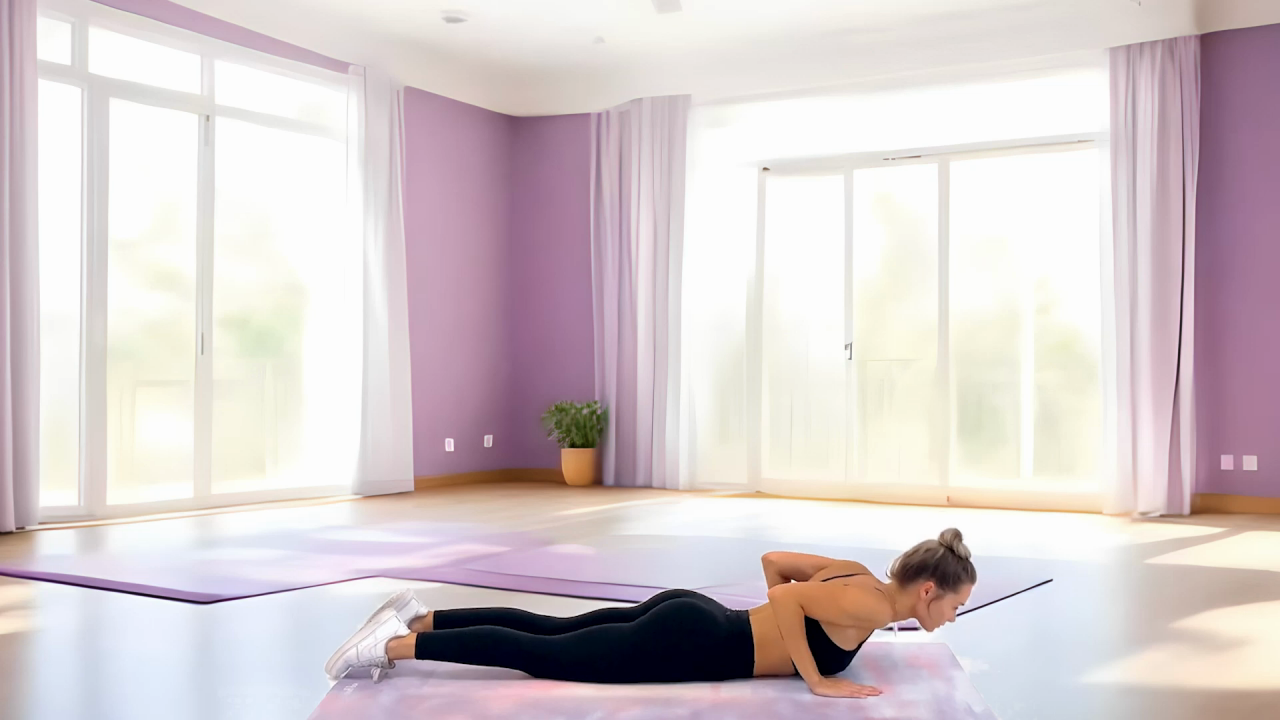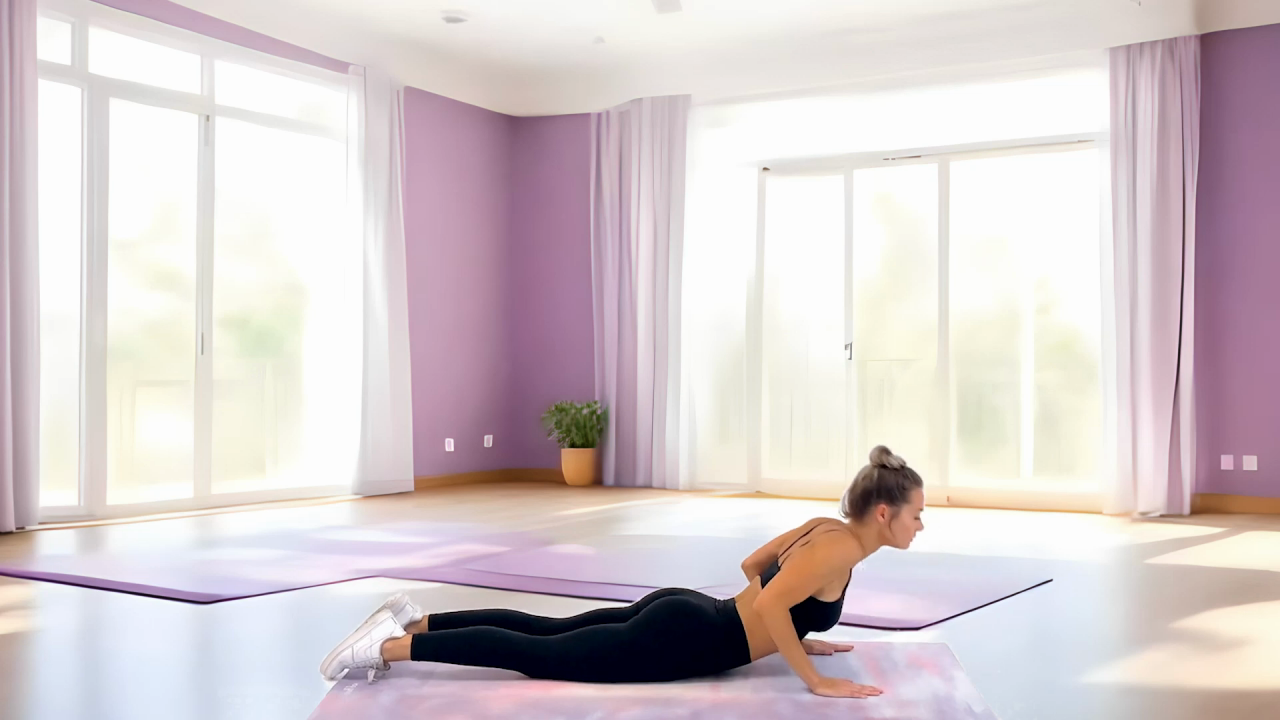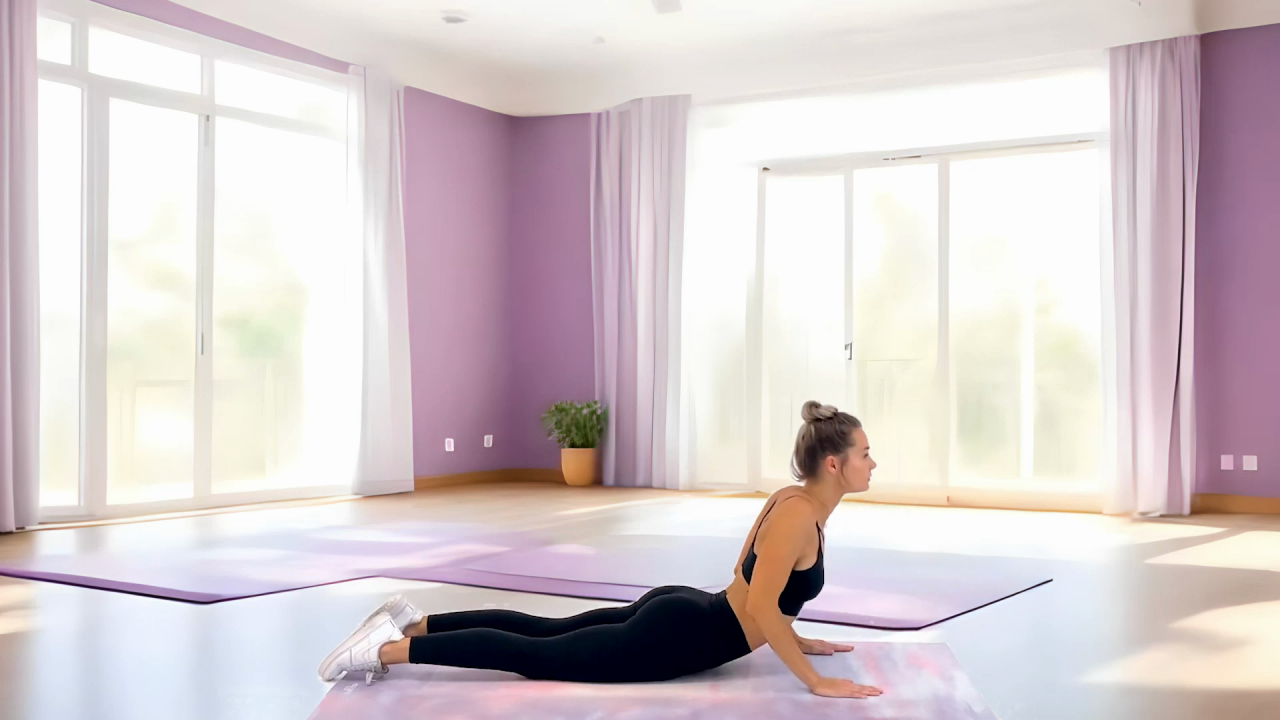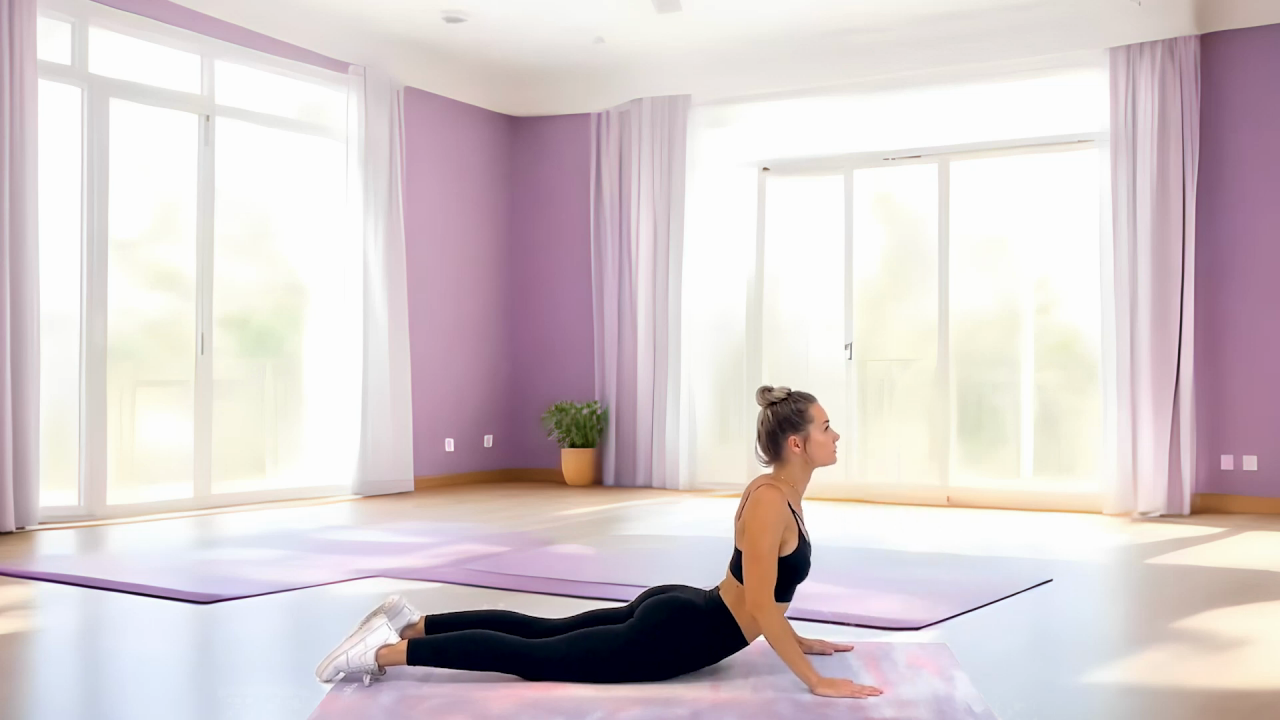
dt=0.5s
person 1, frame 1
left shoulder: (860, 576)
right shoulder: (871, 605)
left elbow: (773, 561)
right elbow: (784, 598)
right wrist: (815, 677)
left hip: (686, 618)
right hip: (687, 645)
left knee: (549, 628)
right knee: (540, 652)
left ankle: (419, 618)
right ankle: (396, 646)
person 1, frame 2
left shoulder: (825, 527)
right shoulder: (840, 550)
right elbow: (770, 605)
left wrist: (797, 637)
right wrist: (815, 680)
left hip: (680, 614)
right hip: (680, 641)
left knee: (542, 633)
right knee: (534, 656)
left ankle: (413, 621)
right ankle: (391, 647)
person 1, frame 3
left shoulder: (796, 500)
right shoulder: (799, 515)
right elbow: (761, 608)
left wrist: (794, 640)
right wrist: (816, 681)
left hip: (679, 613)
right hip: (676, 638)
left knee: (540, 630)
right knee: (534, 657)
left ankle: (412, 623)
right ankle: (388, 648)
person 1, frame 4
left shoulder: (780, 492)
right shoulder: (770, 501)
left elbow: (762, 590)
right elbow: (760, 607)
left wrist: (798, 641)
right wrist: (816, 681)
left hip: (677, 611)
right hip: (674, 636)
left knee: (541, 631)
right knee: (532, 658)
left ankle: (410, 624)
right ankle: (386, 650)
